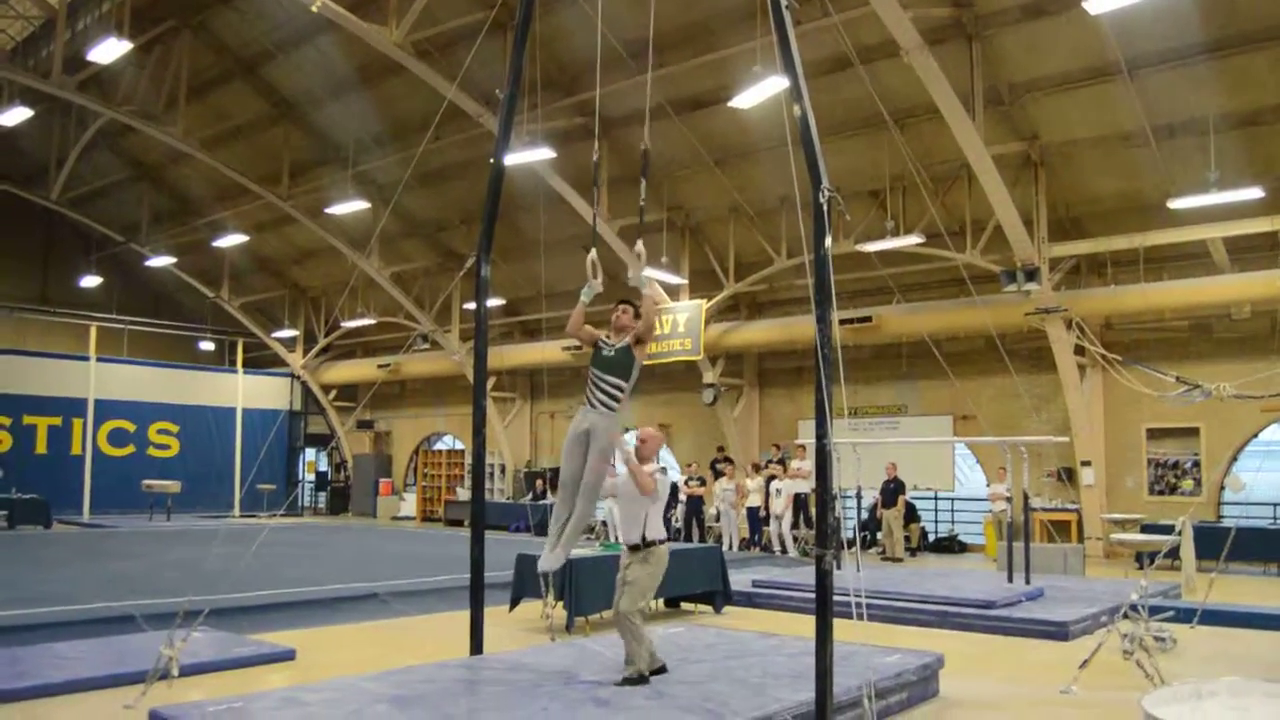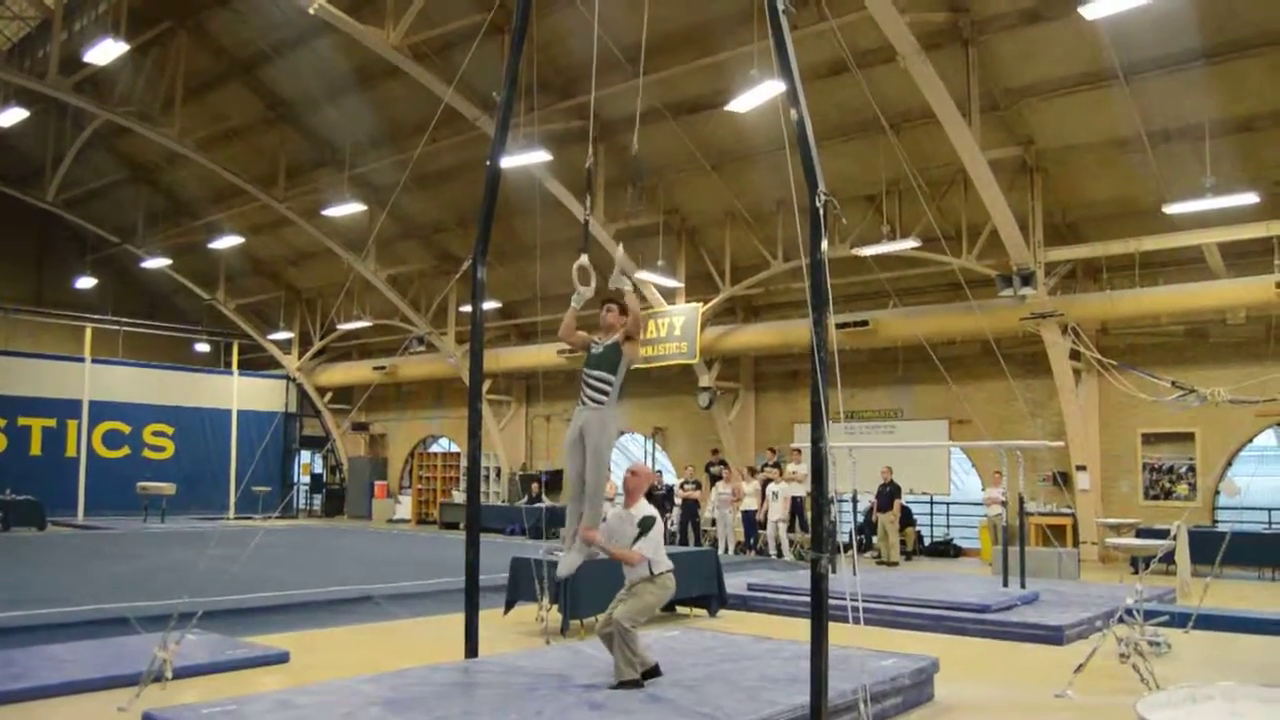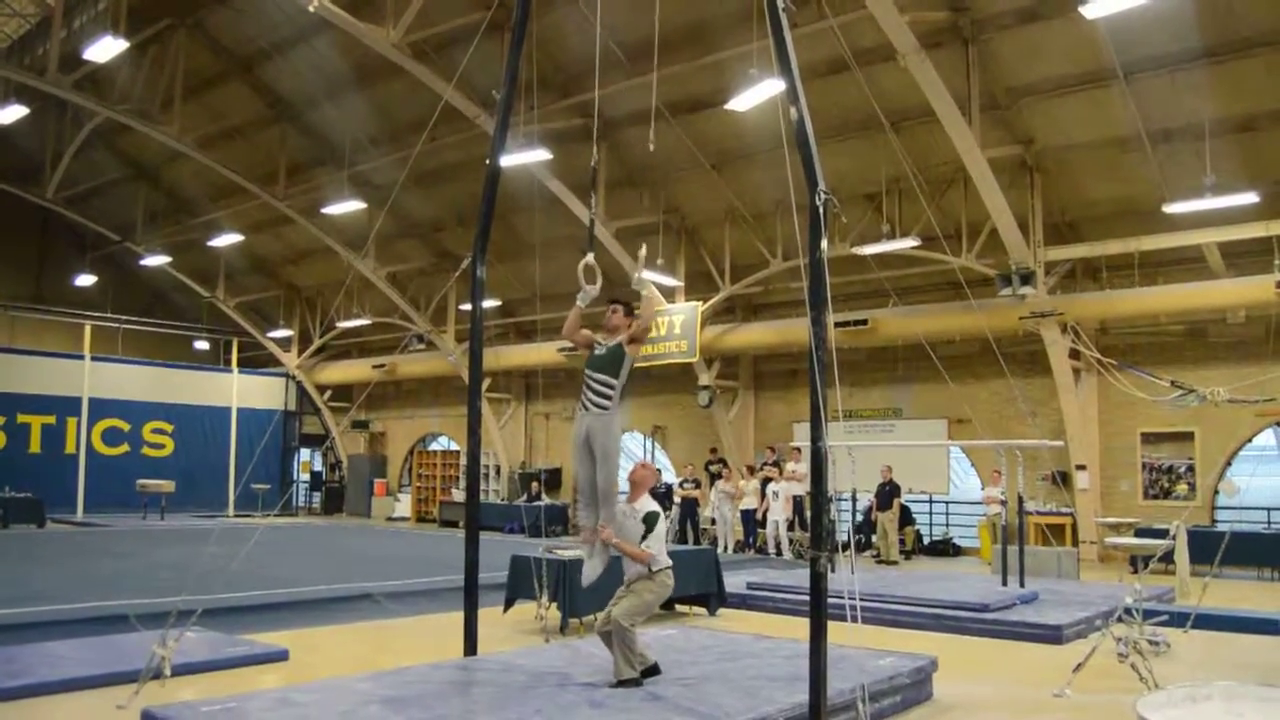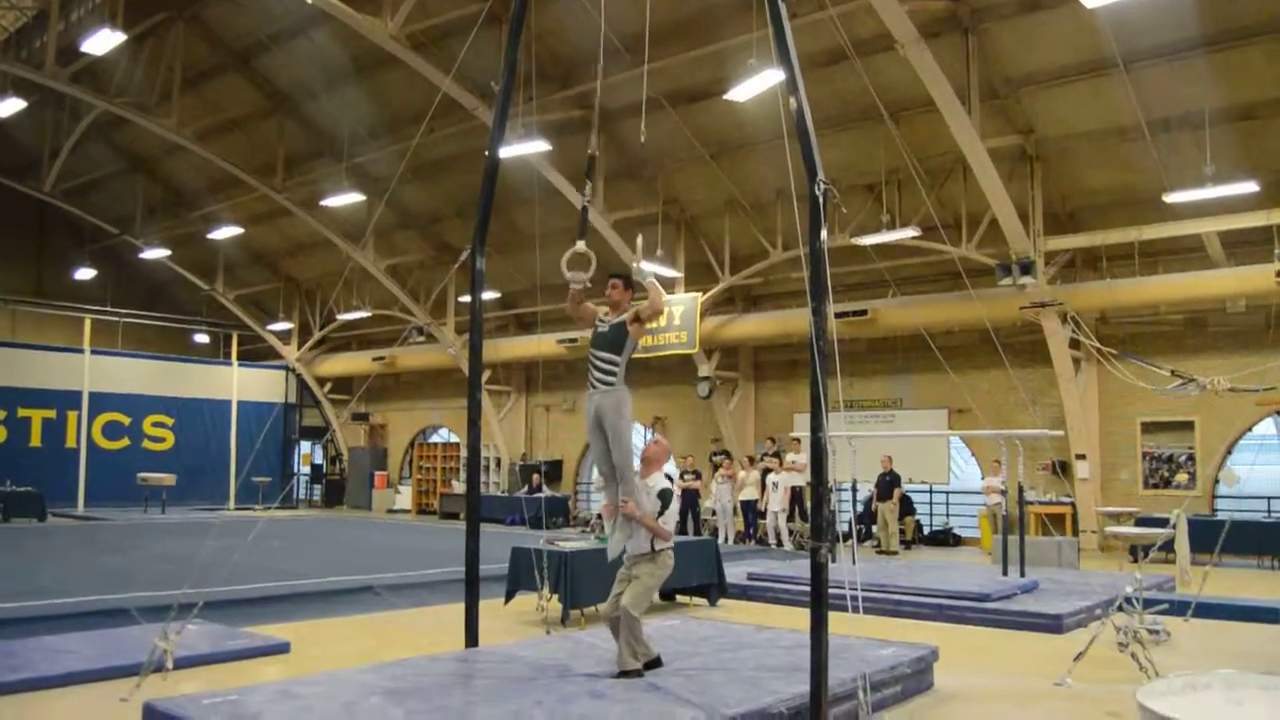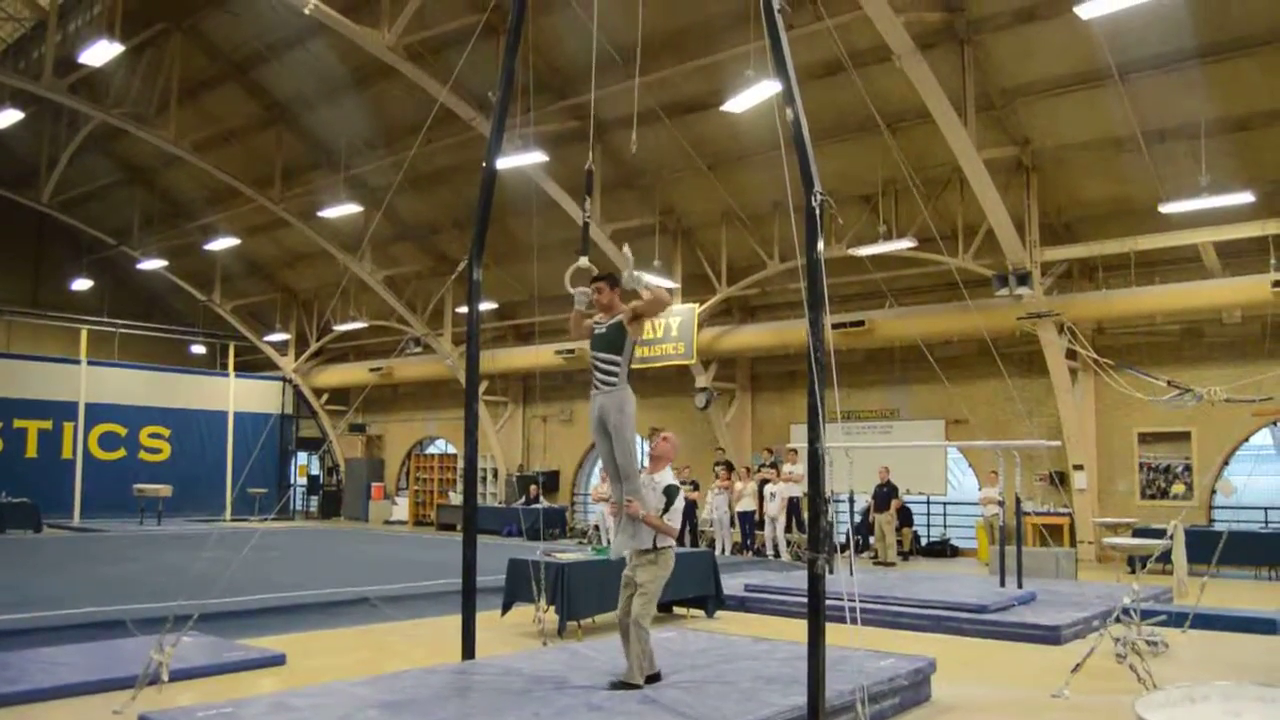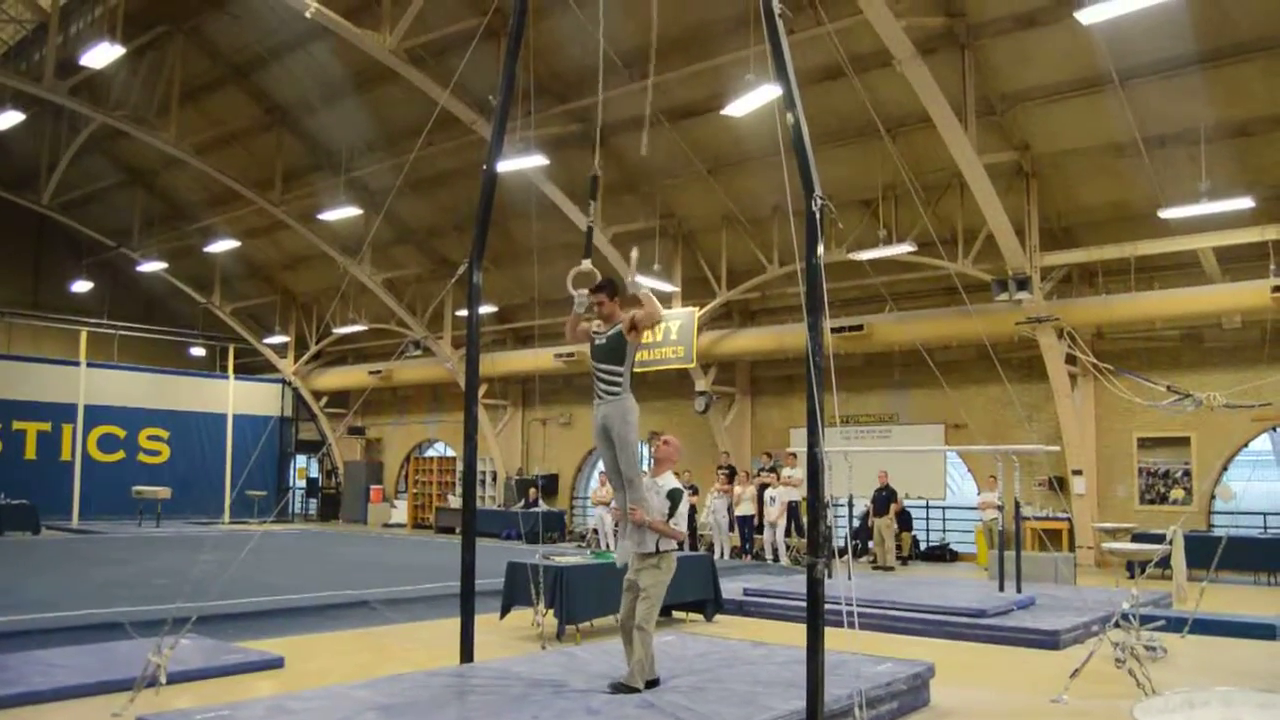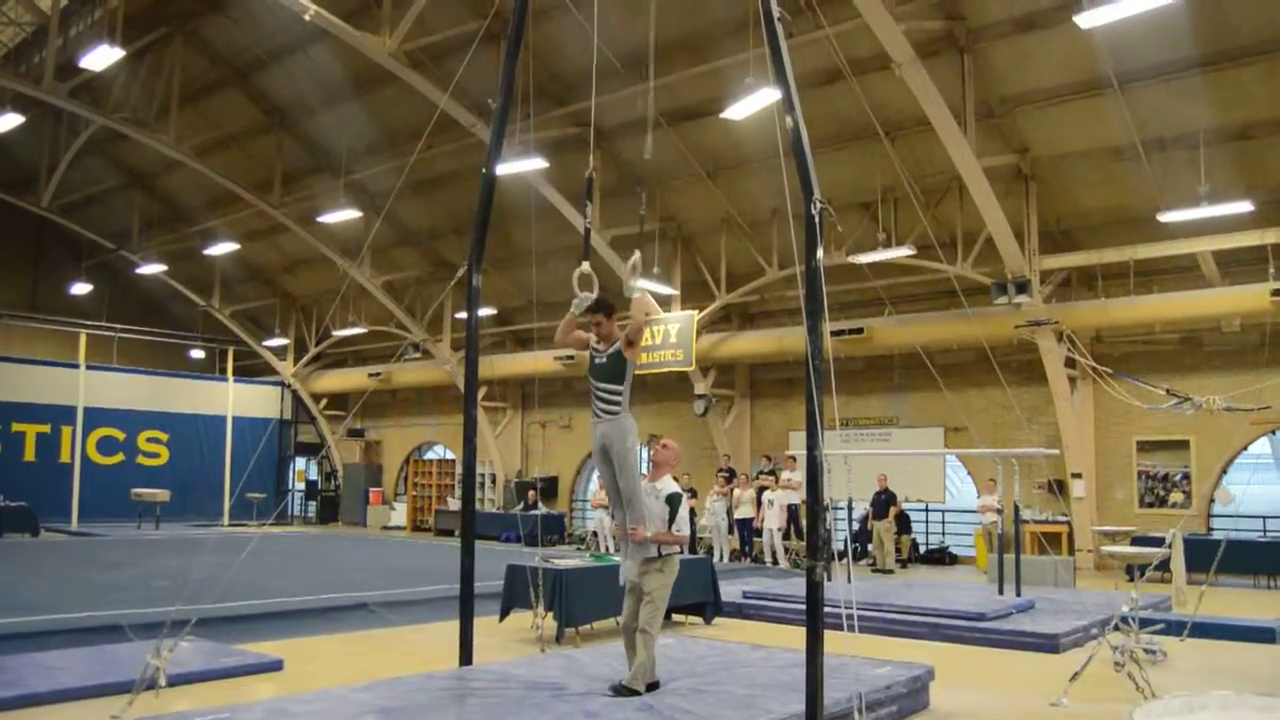
dt=0.3s
person 1, frame 1
left shoulder: (638, 340)
right shoulder: (599, 338)
left elbow: (650, 317)
right elbow: (571, 329)
left wrist: (643, 285)
right wrist: (586, 296)
left hip: (607, 421)
right hip: (583, 416)
left knee: (589, 488)
right knee: (567, 483)
left ankle: (563, 547)
right ankle: (552, 544)
person 1, frame 2
left shoulder: (628, 338)
right shoulder: (591, 340)
left elbow: (636, 314)
right elbow: (564, 334)
left wrist: (624, 285)
right wrist: (577, 301)
left hip: (602, 417)
right hip: (579, 415)
left knee: (594, 485)
right knee: (574, 485)
left ankle: (582, 545)
right ankle: (570, 544)
person 1, frame 3
left shoulder: (631, 339)
right shoulder: (595, 339)
left elbow: (647, 321)
right elbow: (567, 333)
left wrist: (645, 289)
right wrist: (582, 301)
left hip: (606, 420)
right hip: (582, 419)
left knee: (606, 489)
right knee: (585, 490)
left ankle: (602, 549)
right ankle: (589, 548)
person 1, frame 4
left shoulder: (635, 315)
right shoulder: (600, 314)
left elbow: (658, 308)
right elbow: (572, 311)
left wrist: (647, 278)
right wrist: (576, 286)
left hip: (615, 397)
right hip: (592, 398)
left knee: (622, 464)
right knee: (604, 468)
left ankle: (626, 524)
right ankle: (616, 523)
person 1, frame 5
left shoulder: (632, 313)
right shoulder: (596, 320)
left elbow: (665, 301)
right elbow: (575, 333)
left wrist: (638, 282)
right wrist: (579, 304)
left hip: (618, 398)
right hip: (596, 400)
left knee: (626, 465)
right knee: (610, 469)
left ankle: (632, 524)
right ankle: (621, 523)
person 1, frame 6
left shoulder: (631, 322)
right shoulder: (595, 326)
left elbow: (655, 316)
right elbow: (570, 335)
left wrist: (637, 289)
right wrist: (579, 307)
left hip: (621, 407)
right hip: (599, 409)
left knee: (629, 473)
right knee: (613, 476)
left ankle: (635, 532)
right ankle: (623, 532)
person 1, frame 7
left shoulder: (628, 340)
right shoulder: (592, 341)
left elbow: (640, 321)
right elbow: (560, 339)
left wrist: (634, 288)
right wrist: (576, 308)
left hip: (620, 426)
right hip: (597, 427)
left knee: (629, 490)
right knee: (613, 495)
right ankle: (625, 549)
person 2, frame 1
left shoulder: (657, 475)
right shoulder: (624, 478)
left elbow: (646, 488)
left wrist: (626, 453)
left hip: (651, 554)
right hip: (630, 552)
left knee: (629, 609)
right knee: (621, 611)
left ankle: (637, 670)
right ankle: (652, 663)
person 2, frame 2
left shoulder: (648, 517)
right shoulder: (616, 515)
left elbow: (634, 559)
right elbow: (598, 544)
left wrist: (599, 542)
right wrist: (583, 537)
left hip: (657, 583)
right hip: (634, 583)
left knee: (623, 619)
right knee: (605, 626)
left ankle: (630, 676)
right ankle: (646, 666)
person 2, frame 3
left shoulder: (652, 513)
right shoulder: (620, 509)
left elbow: (645, 557)
right elbow: (604, 540)
left wrist: (613, 541)
right wrist: (595, 535)
left hip: (656, 580)
right hip: (632, 580)
left knee: (622, 617)
right knee: (604, 625)
left ankle: (628, 675)
right ankle: (645, 665)
person 2, frame 4
left shoulder: (664, 490)
left elbow: (667, 533)
right elbow: (620, 517)
left wrist: (636, 515)
right wrist: (613, 512)
left hip: (656, 559)
right hip: (632, 558)
left knee: (629, 607)
right knee: (611, 611)
left ankle: (631, 665)
right ankle: (647, 657)
person 2, frame 5
left shoulder: (671, 487)
right shoulder: (637, 479)
left elbow: (672, 530)
right elbow: (628, 517)
left wrist: (640, 514)
right wrist: (620, 511)
left hip: (657, 559)
right hip: (635, 556)
left knee: (639, 616)
right knee: (624, 616)
left ankle: (634, 677)
right ankle: (648, 670)
person 2, frame 6
left shoulder: (674, 490)
right shoulder: (640, 483)
left elbow: (679, 533)
left wrist: (645, 520)
right wrist: (623, 516)
left hip: (659, 561)
right hip: (636, 558)
left knee: (643, 620)
right knee: (627, 619)
left ankle: (634, 680)
right ankle: (647, 675)
person 2, frame 7
left shoulder: (673, 493)
right shoulder: (639, 487)
left elbow: (682, 537)
left wrist: (647, 536)
right wrist: (624, 529)
left hip: (662, 565)
right hip: (638, 563)
left knee: (647, 624)
right knee: (629, 623)
left ankle: (636, 682)
right ankle: (647, 677)
